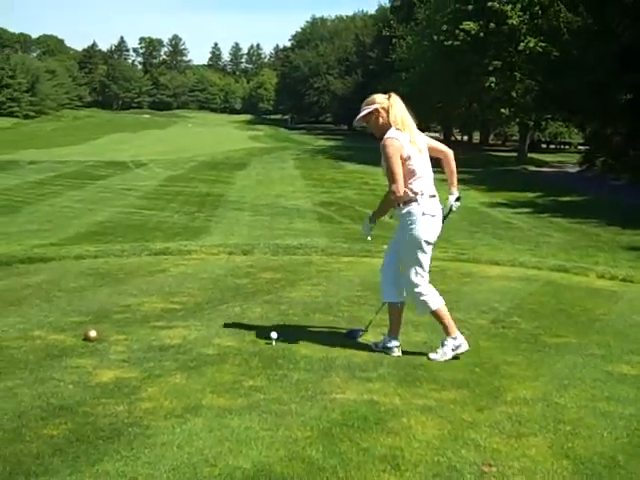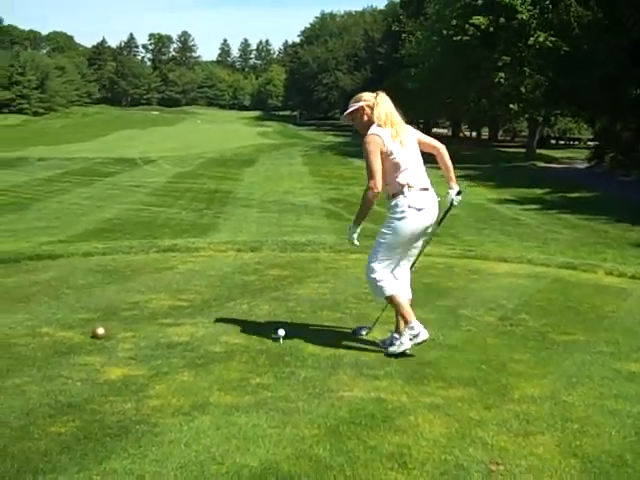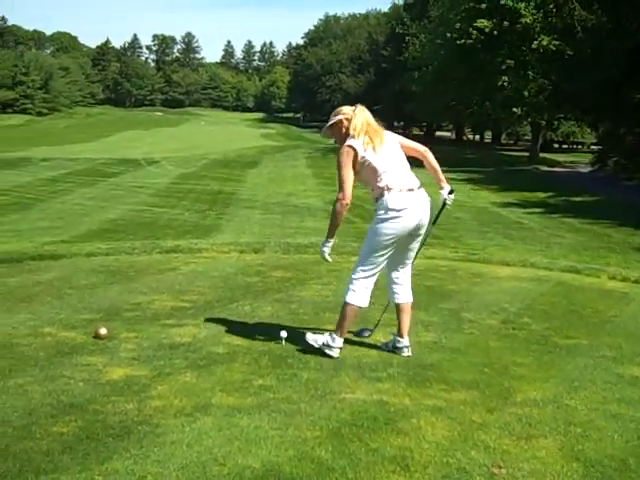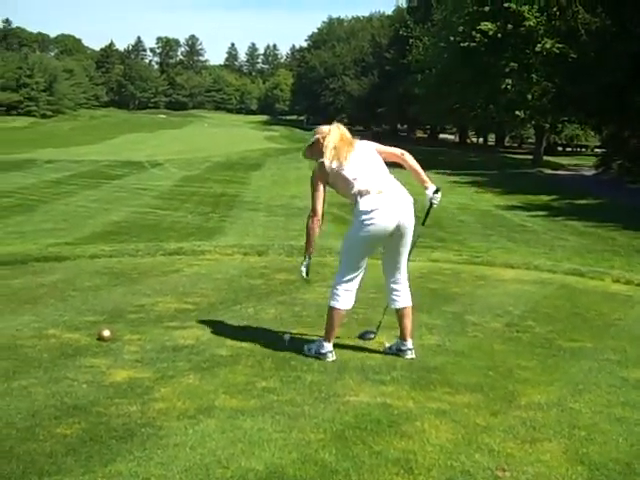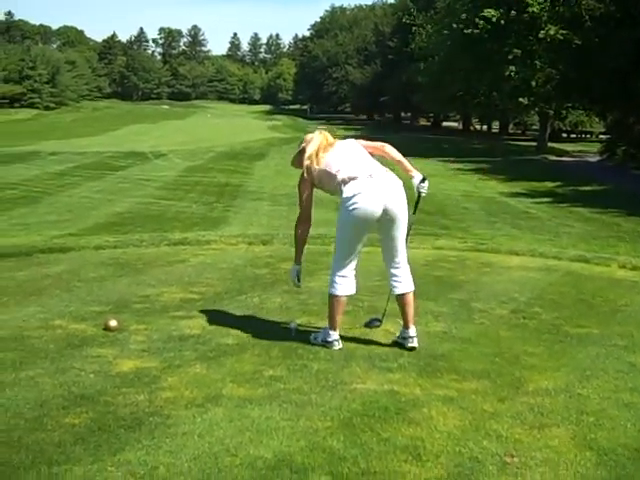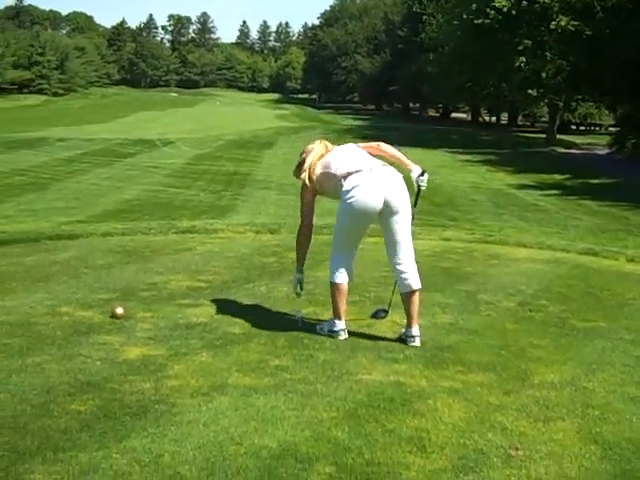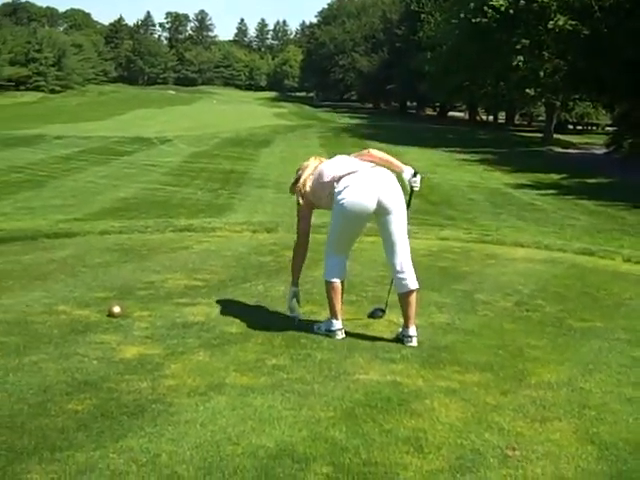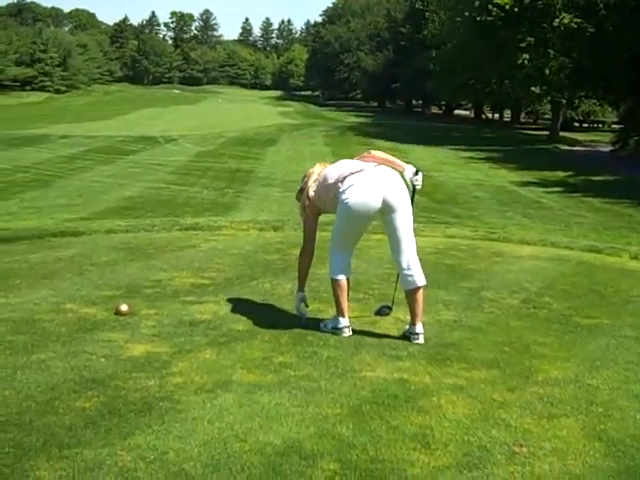
dt=0.2s
person 1, frame 1
left shoulder: (390, 141)
right shoulder: (412, 134)
left elbow: (396, 191)
right elbow: (447, 153)
left wrist: (372, 219)
right wrist: (453, 191)
left hip: (418, 215)
right hip: (420, 212)
left knee: (417, 283)
right knee: (391, 272)
left ankle: (454, 338)
right ankle: (392, 340)
person 1, frame 2
left shoulder: (372, 137)
right shoulder: (403, 129)
left elbow: (375, 187)
right elbow: (439, 148)
left wrist: (356, 223)
right wrist: (452, 184)
left hip: (408, 207)
right hip: (427, 202)
left knee: (377, 270)
right knee: (397, 269)
left ankle: (413, 326)
right ankle: (401, 334)
person 1, frame 3
left shoulder: (349, 148)
right shoulder: (386, 135)
left elbow: (344, 198)
right elbow: (424, 151)
left wrist: (329, 239)
right wrist: (443, 184)
left hip: (395, 209)
right hip: (420, 203)
left knee: (363, 275)
right knee: (401, 273)
left ankle: (336, 339)
right ankle: (402, 340)
person 1, frame 4
left shoulder: (323, 166)
right shoulder: (364, 145)
left elbow: (316, 216)
right elbow: (403, 155)
left wrist: (307, 258)
right wrist: (428, 185)
left hip: (373, 212)
right hip: (402, 203)
left knee: (346, 279)
right knee: (398, 277)
left ankle: (325, 346)
right ankle: (406, 343)
person 1, frame 5
left shoulder: (310, 170)
right shoulder: (349, 144)
left elbow: (304, 220)
right elbow: (385, 148)
left wrist: (297, 262)
right wrist: (414, 174)
left hip: (361, 197)
right hip: (392, 187)
left knee: (343, 268)
right knee: (398, 263)
left ankle: (331, 334)
right ankle: (409, 332)
person 1, frame 6
left shoulder: (311, 176)
right shoulder: (348, 148)
left elbow: (305, 228)
right elbow: (381, 147)
left wrist: (299, 270)
right wrist: (413, 168)
left hip: (360, 190)
right hip: (393, 181)
left knee: (341, 256)
right knee: (404, 258)
left ankle: (338, 324)
right ankle: (412, 330)
person 1, frame 7
left shoulder: (307, 190)
right shoulder: (341, 160)
left elbow: (301, 243)
right elbow: (370, 153)
left wrist: (294, 285)
right wrist: (404, 170)
left hip: (353, 193)
right hip: (387, 182)
left knee: (335, 255)
right knee: (401, 259)
left ankle: (335, 324)
right ankle: (409, 330)
person 1, frame 8
left shoulder: (313, 196)
right shoulder: (345, 164)
left elbow: (307, 249)
right elbow: (371, 154)
left wrist: (300, 290)
right wrist: (406, 168)
left hip: (358, 193)
right hip: (391, 182)
left knee: (339, 253)
right knee: (407, 256)
left ankle: (342, 321)
right ankle: (416, 328)
